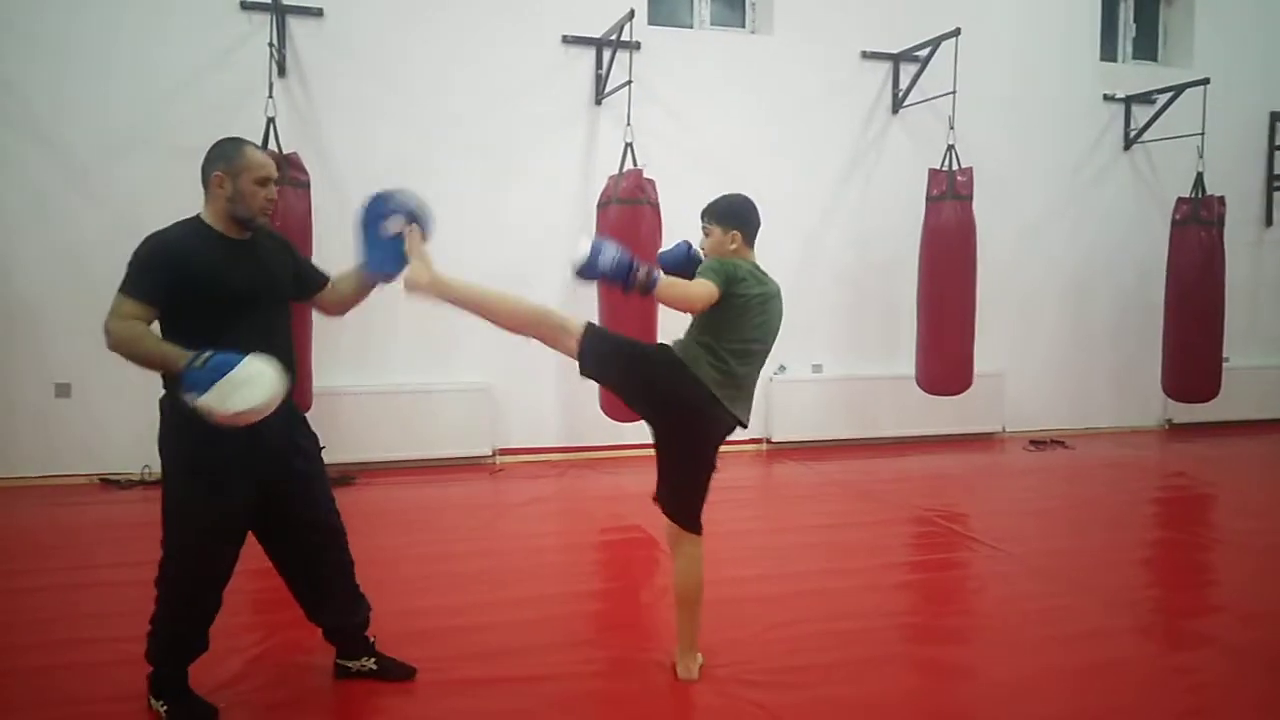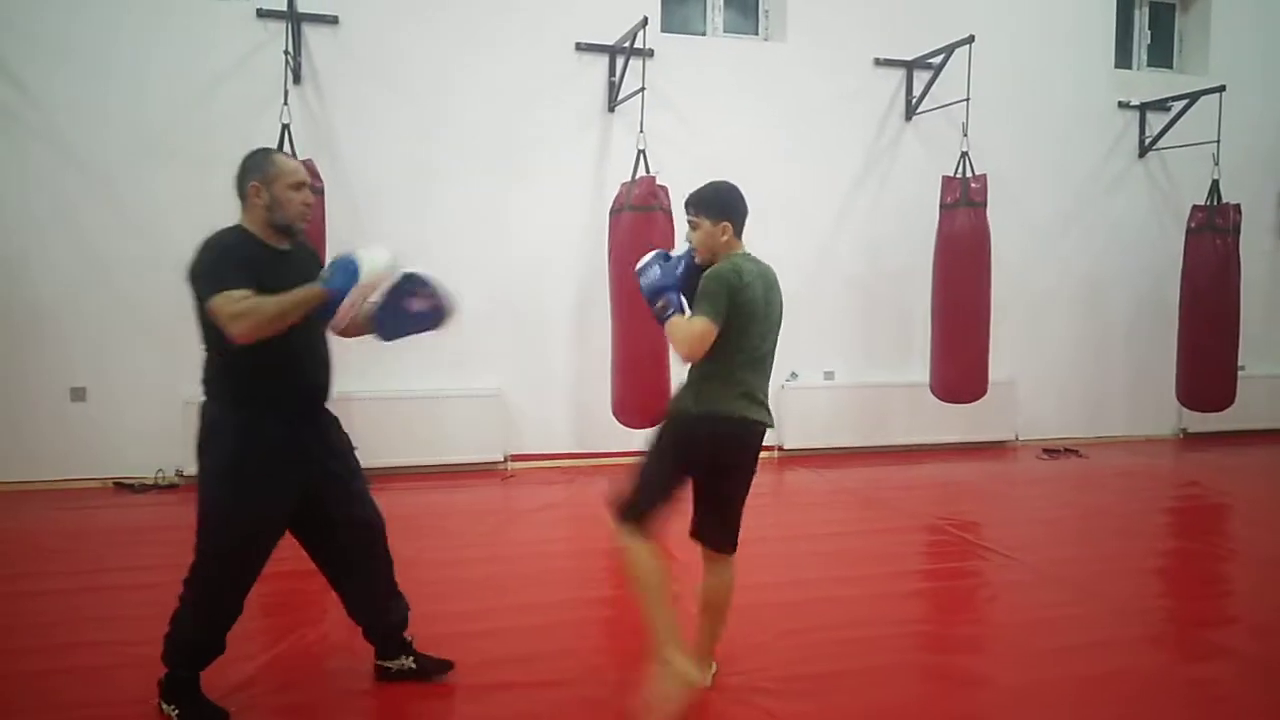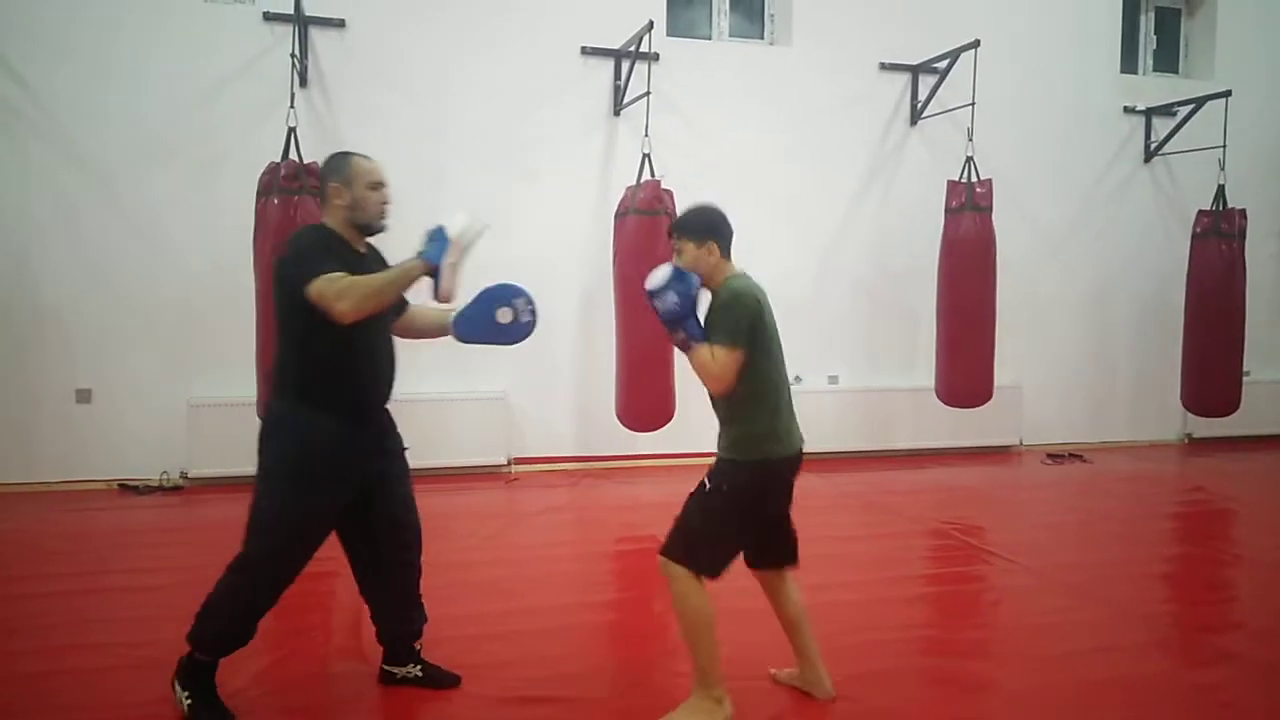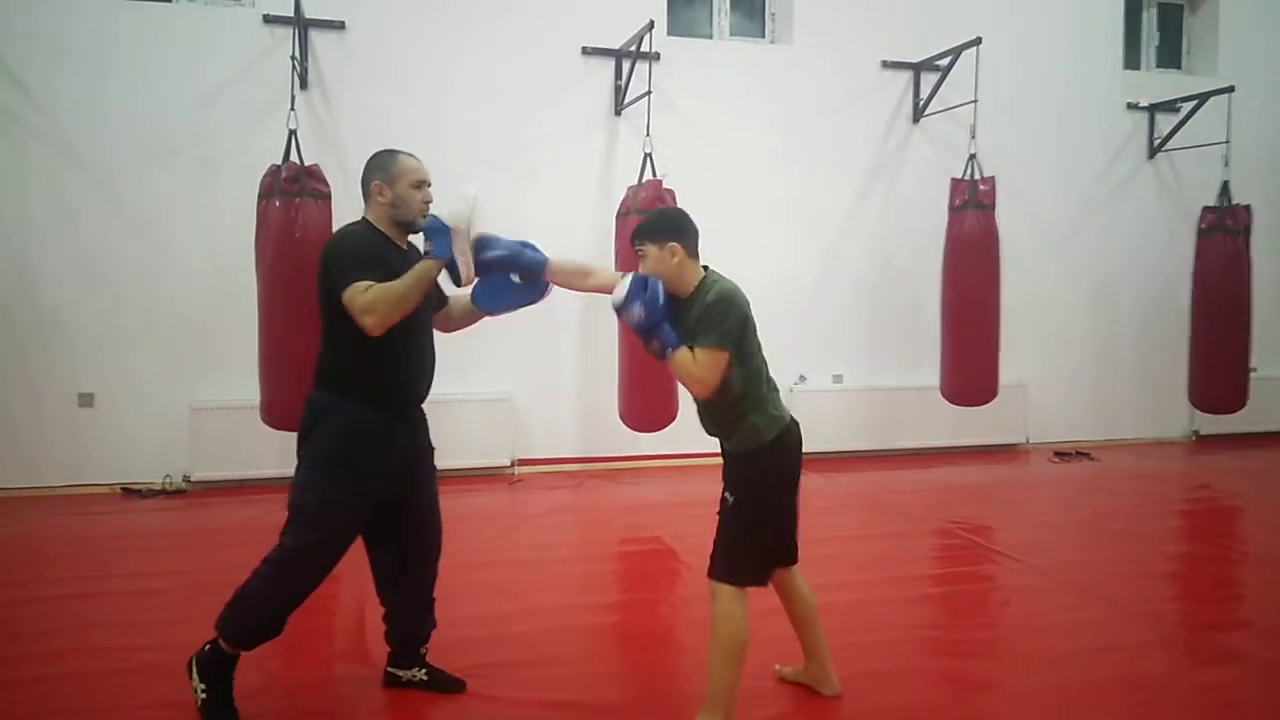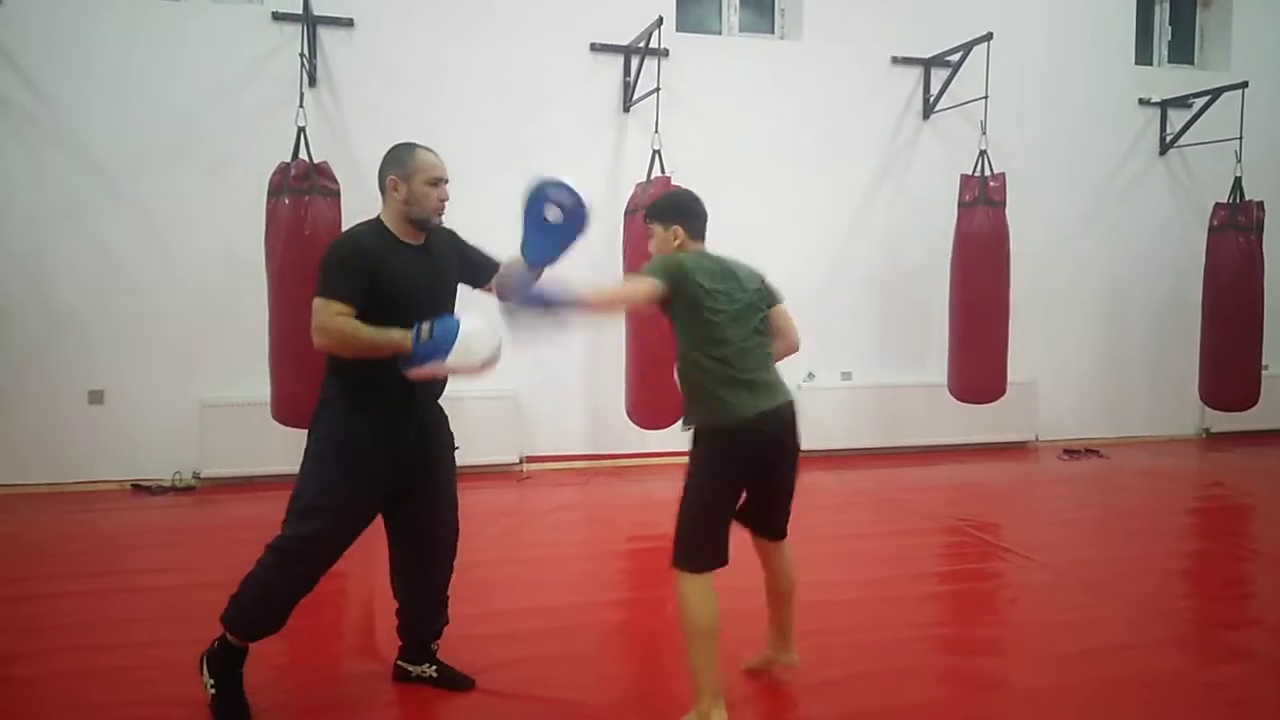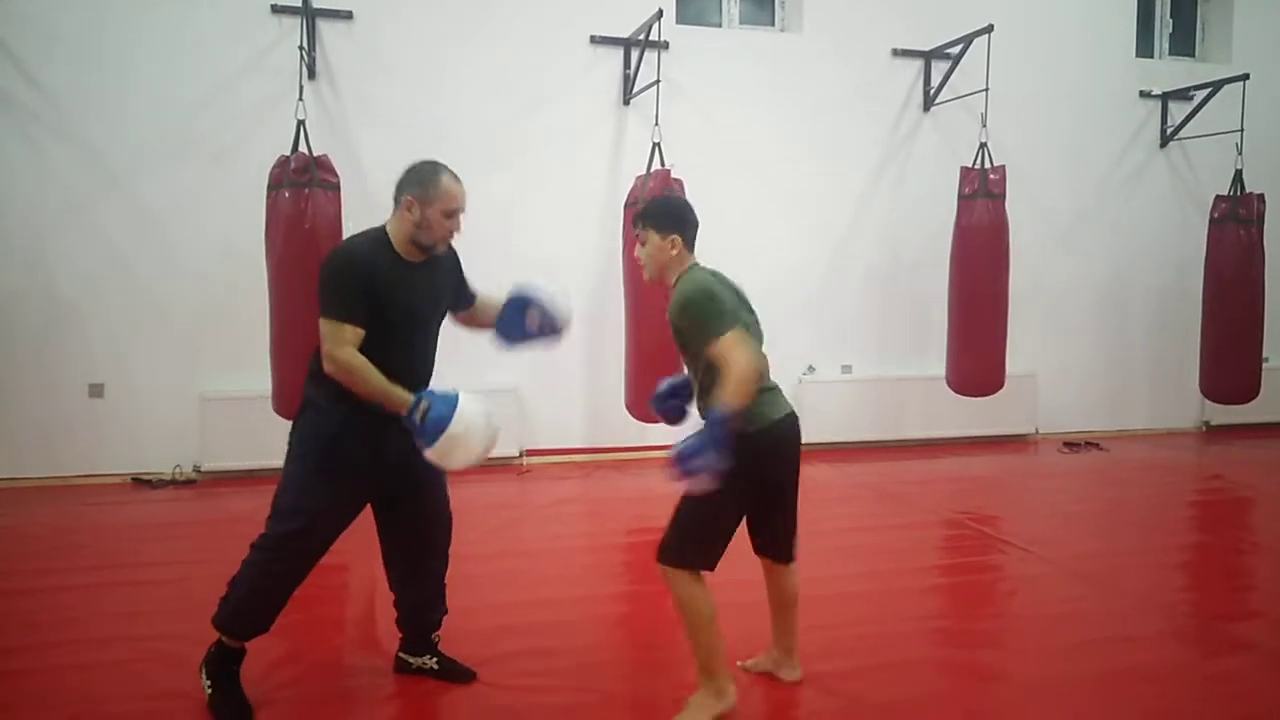
dt=0.3s
person 1, frame 1
left shoulder: (272, 247)
right shoulder: (170, 249)
left elbow: (331, 298)
right elbow: (120, 329)
left wrist: (377, 267)
right wrist: (187, 363)
left hip: (279, 425)
right hip: (206, 435)
left knee: (321, 536)
right knee: (196, 560)
left ankle: (353, 649)
person 1, frame 2
left shoulder: (301, 253)
right shoulder: (224, 253)
left elbow: (342, 319)
right elbow: (241, 325)
right wrist: (324, 289)
left hip: (311, 428)
right hip: (246, 437)
left knee: (360, 535)
right knee: (225, 565)
left ankle: (393, 650)
person 1, frame 3
left shoulder: (369, 256)
right shoulder: (309, 248)
left elbow: (402, 320)
right elbow: (346, 305)
right wrist: (425, 261)
left hip: (368, 428)
right hip: (307, 432)
left knee: (395, 542)
right knee: (270, 555)
left ankle: (400, 655)
right ankle: (196, 671)
person 1, frame 4
left shoulder: (408, 252)
right shoulder: (353, 246)
left elbow: (444, 316)
right elbow: (374, 315)
left wrist: (493, 292)
right wrist: (438, 260)
left hip: (403, 425)
right hip: (347, 427)
left knee: (416, 543)
right knee: (308, 548)
left ankle: (406, 657)
right ankle: (217, 659)
person 1, frame 5
left shoulder: (443, 245)
right shoulder: (356, 248)
left elbow: (501, 278)
right elbow: (325, 331)
right wrist: (412, 342)
left hip: (422, 422)
right hip: (355, 426)
left knee: (433, 540)
right knee: (308, 543)
left ankle: (417, 654)
right ankle: (226, 656)
person 1, frame 6
left shoulder: (441, 259)
right shoulder: (354, 262)
left elbow: (469, 308)
right elbow: (336, 357)
left wrist: (515, 314)
right wrist: (410, 405)
left hip: (408, 426)
right hip: (338, 427)
left knee: (426, 534)
right knee: (291, 540)
left ankle: (418, 647)
right ankle: (224, 657)
person 2, frame 1
left shoulder: (724, 268)
right shoulder: (772, 292)
left elbow: (694, 300)
left wrist: (636, 274)
left hip: (678, 380)
right hip: (714, 413)
left knee: (559, 326)
right knee: (686, 533)
left ankle: (434, 280)
right ankle: (687, 655)
person 2, frame 2
left shoulder: (721, 277)
right shoulder: (763, 277)
left elbow: (690, 347)
left wrist: (664, 298)
right wrist: (691, 287)
left hip: (701, 419)
right hip: (746, 427)
left knee: (631, 524)
right knee: (718, 549)
left ankle: (674, 660)
right ankle: (702, 660)
person 2, frame 3
left shoulder: (734, 298)
right shoulder: (739, 292)
left elbow: (719, 378)
right elbow: (728, 366)
left wrist: (682, 324)
right wrist: (684, 320)
left hip: (752, 457)
right hip: (774, 449)
left knee: (680, 564)
right knee: (774, 568)
right ankle: (813, 673)
person 2, frame 4
left shoulder: (721, 300)
right shoulder: (672, 290)
left elbow: (701, 382)
right elbow: (601, 278)
left wrist: (656, 329)
right wrist: (529, 262)
left hip: (765, 450)
right hip: (756, 446)
left knee: (730, 580)
right knee: (779, 567)
right ankle: (820, 671)
person 2, frame 5
left shoulder: (678, 270)
right shoulder: (747, 274)
left elbow: (628, 293)
right elbow: (789, 341)
left wrist: (553, 295)
left hip: (727, 431)
right hip: (778, 417)
left knee: (695, 567)
right knee: (770, 537)
right ankle: (781, 647)
person 2, frame 6
left shoulder: (691, 297)
right shoulder: (713, 285)
left elbow: (745, 365)
left wrist: (715, 433)
right wrist: (689, 383)
left hip: (746, 439)
right hip: (778, 430)
left knee: (678, 563)
right knee: (777, 555)
right ankle: (784, 656)
